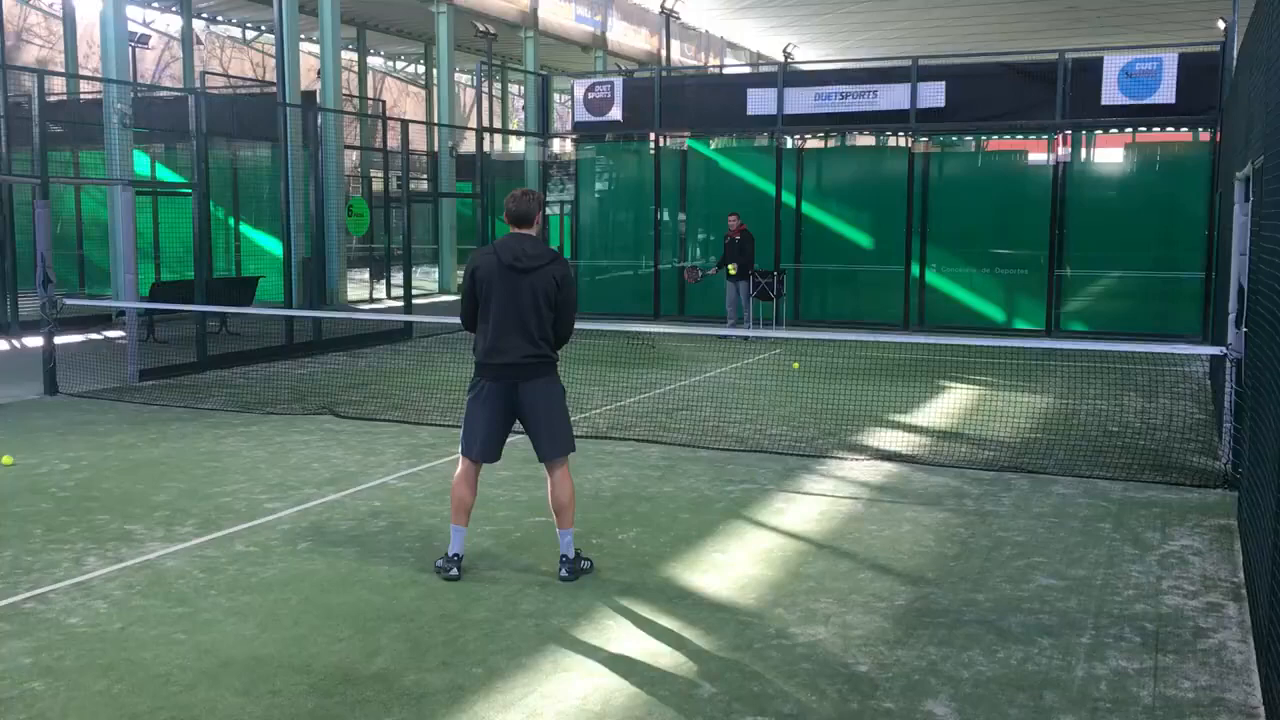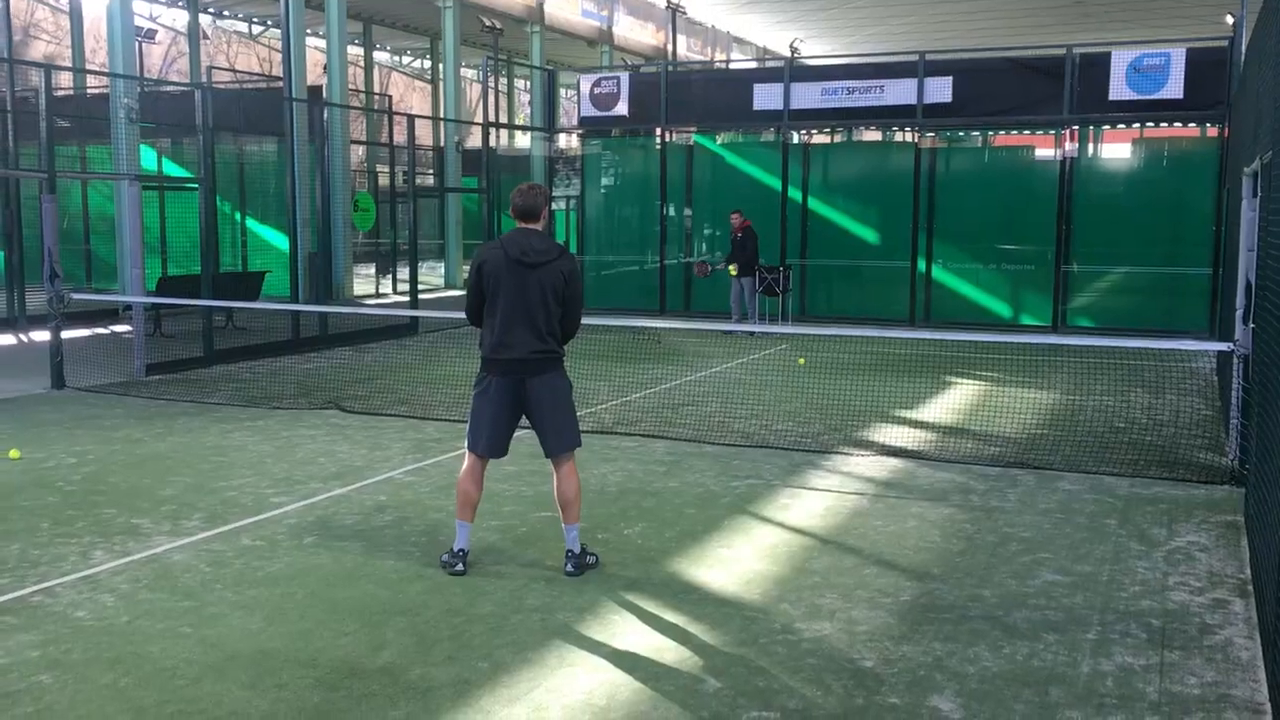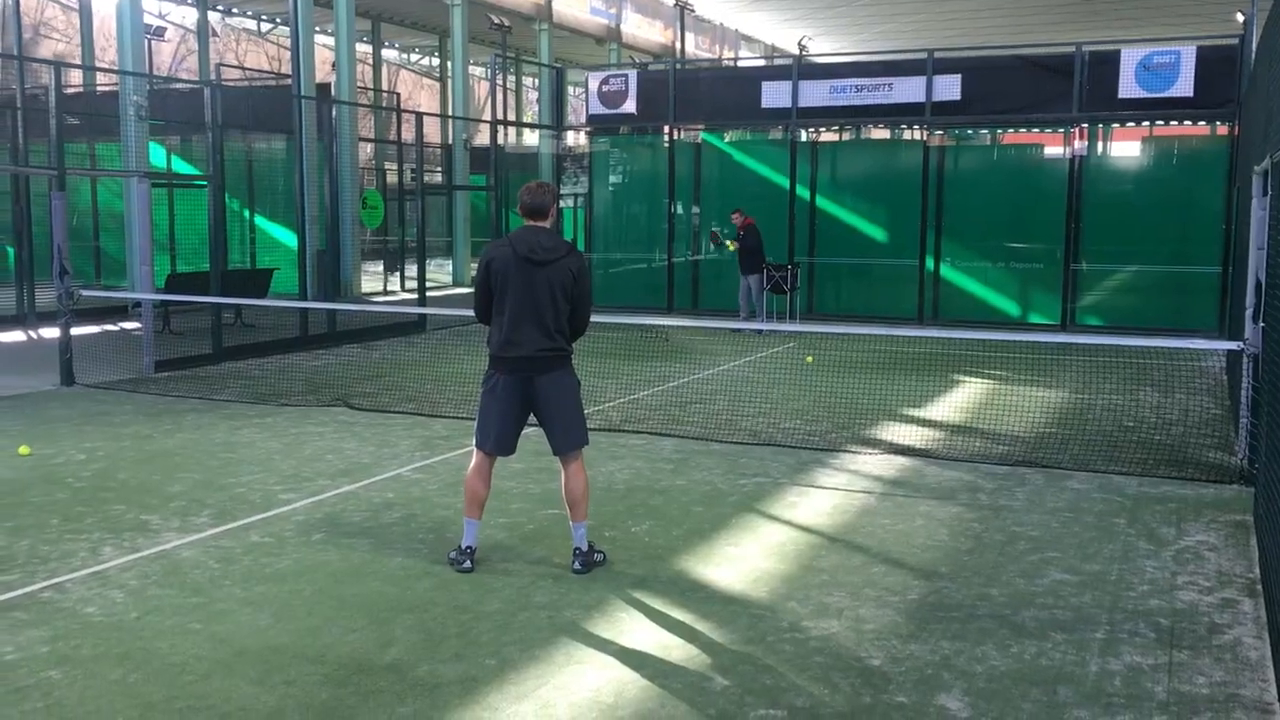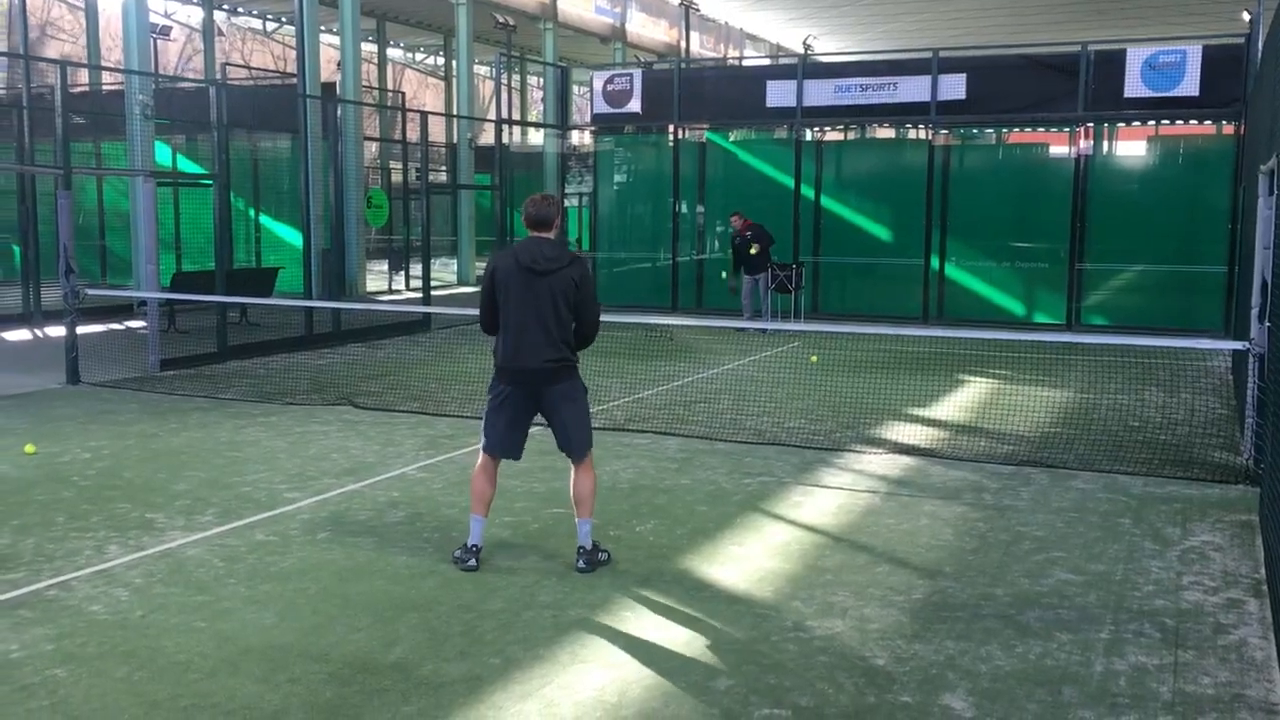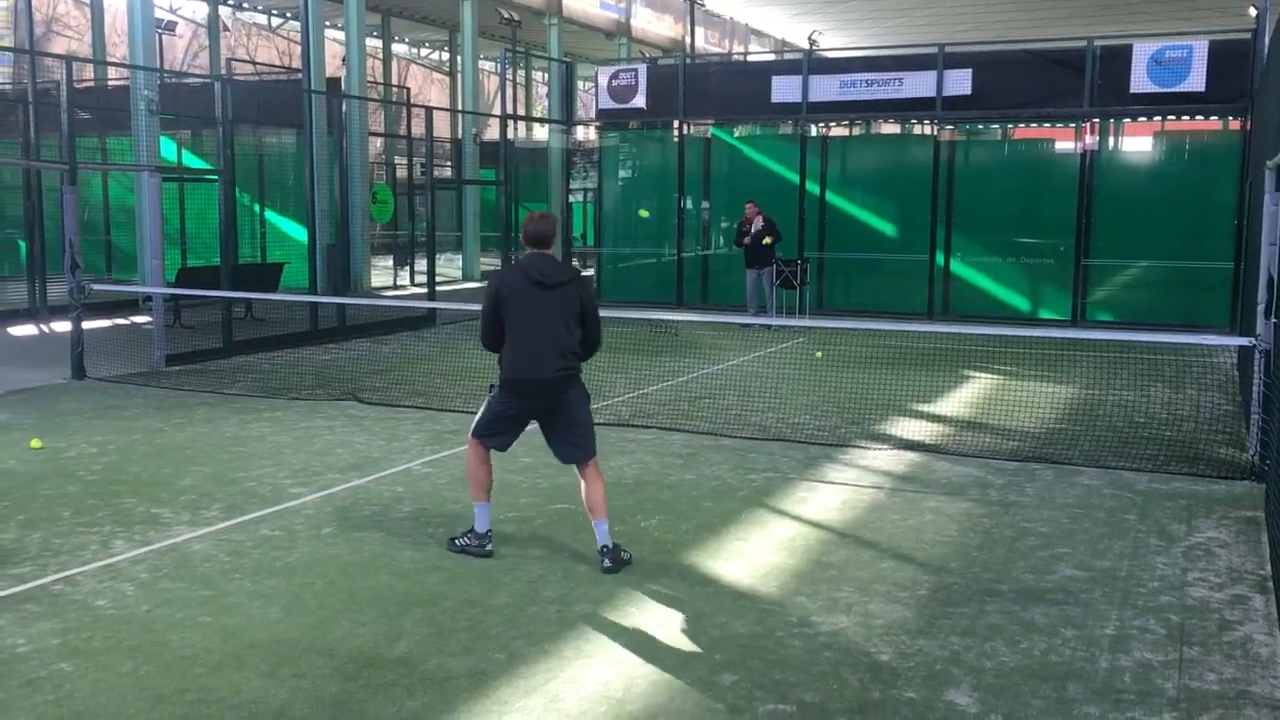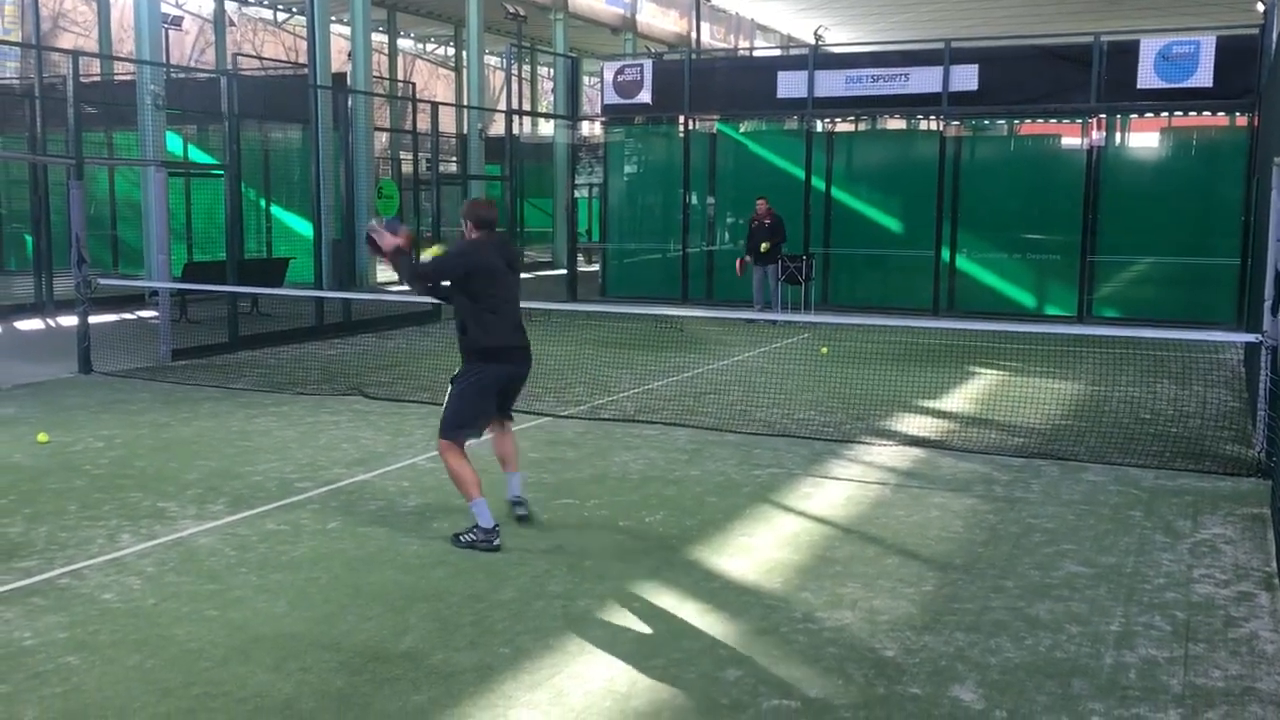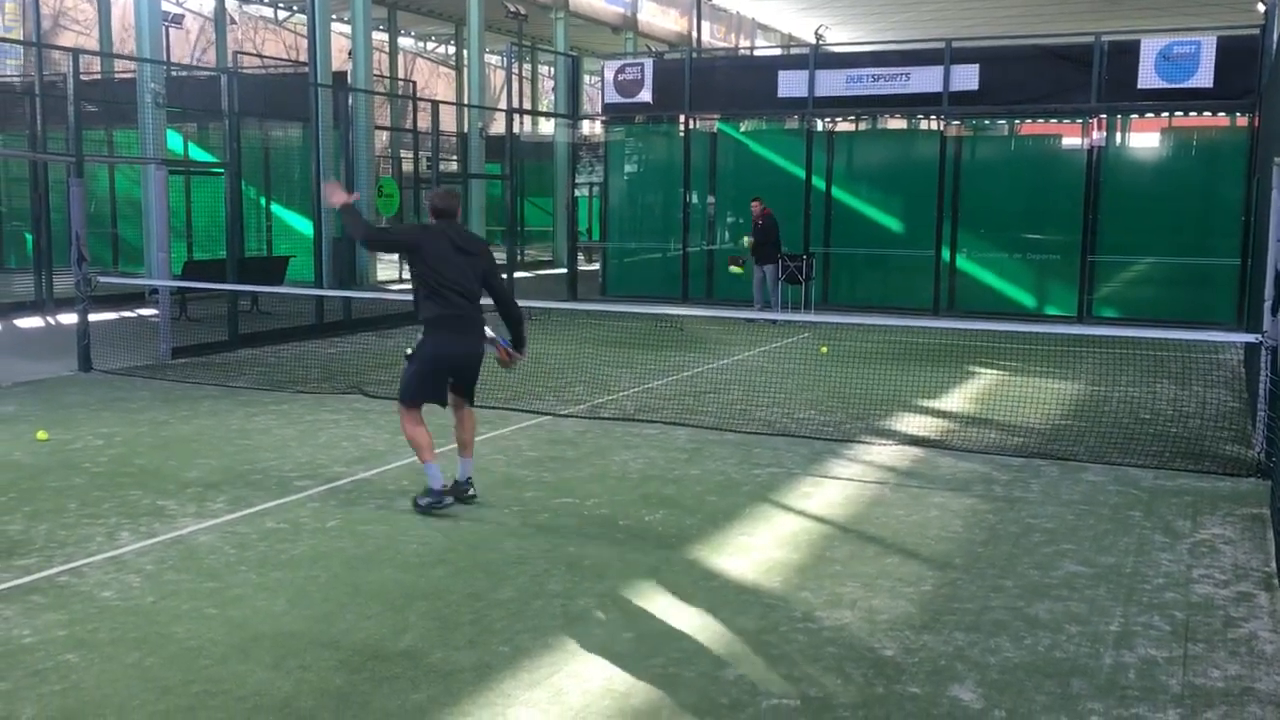
dt=0.4s
person 1, frame 1
left shoulder: (480, 261)
right shoulder: (556, 266)
left elbow: (467, 320)
right elbow: (564, 329)
left hip: (490, 375)
right hip: (539, 376)
left knee: (468, 464)
right knee: (557, 465)
left ankle: (453, 555)
right ankle: (568, 557)
person 1, frame 2
left shoulder: (486, 256)
right shoulder: (563, 261)
left elbow: (473, 315)
right elbow: (571, 324)
left hip: (497, 370)
right hip: (545, 371)
left knee: (475, 460)
right knee: (564, 462)
left ankle: (459, 550)
right ankle: (574, 552)
person 1, frame 3
left shoulder: (495, 253)
right shoulder: (572, 259)
left elbow: (481, 312)
right elbow: (580, 322)
left hip: (505, 368)
right hip: (554, 369)
left knee: (483, 457)
right knee: (572, 459)
left ankle: (467, 548)
right ankle: (581, 550)
person 1, frame 4
left shoulder: (499, 264)
right shoulder: (575, 267)
left elbow: (487, 324)
right elbow: (589, 328)
left hip: (511, 375)
right hip: (560, 376)
left knee: (488, 459)
right knee: (582, 461)
left ankle: (473, 547)
right ankle: (586, 547)
person 1, frame 5
left shoulder: (503, 281)
right shoulder: (575, 281)
left elbow: (491, 340)
right elbow: (593, 340)
left hip: (518, 386)
right hip: (566, 385)
left knee: (478, 445)
right knee: (588, 467)
left ankle: (481, 534)
right ankle: (606, 548)
person 1, frame 6
left shoulder: (468, 253)
right shoulder: (506, 255)
left elbow: (419, 278)
left wrist: (393, 252)
left hip: (486, 362)
right hip: (518, 360)
left knee: (449, 445)
right knee: (500, 421)
left ankle: (486, 527)
right ankle: (517, 498)
person 1, frame 7
left shoulder: (420, 236)
right shoulder: (480, 249)
left elbow: (369, 236)
right elbow: (506, 302)
left wrist: (345, 206)
right wrist: (517, 342)
left hip: (437, 339)
right hip: (472, 340)
left knee: (408, 413)
right knee: (463, 405)
left ankle: (437, 487)
right ankle: (464, 481)
